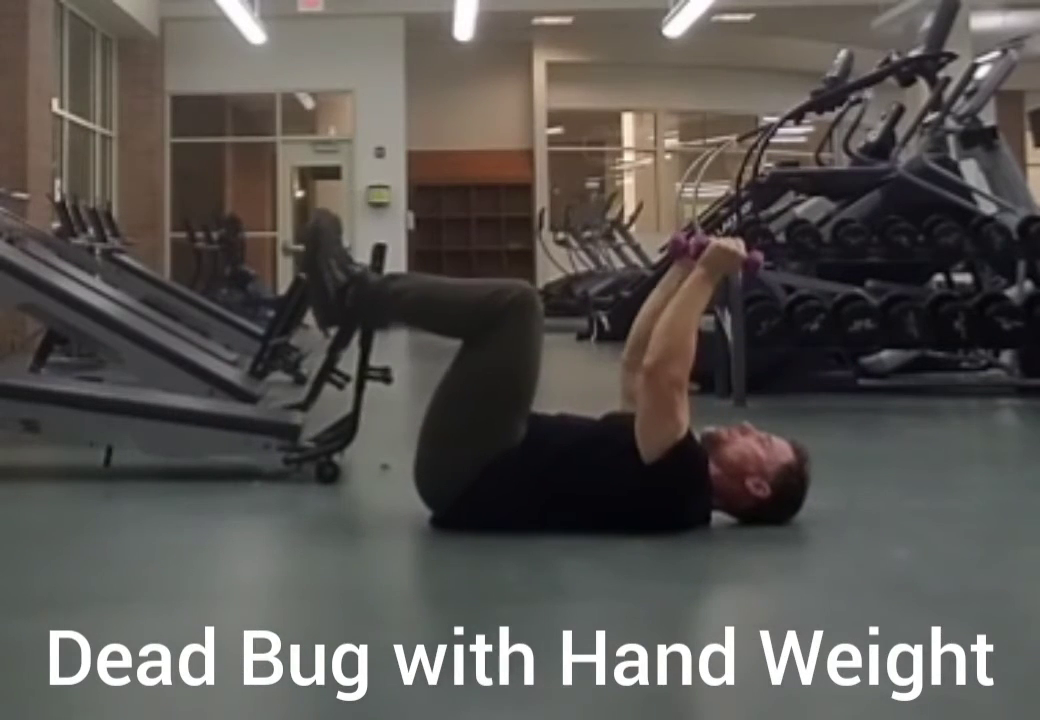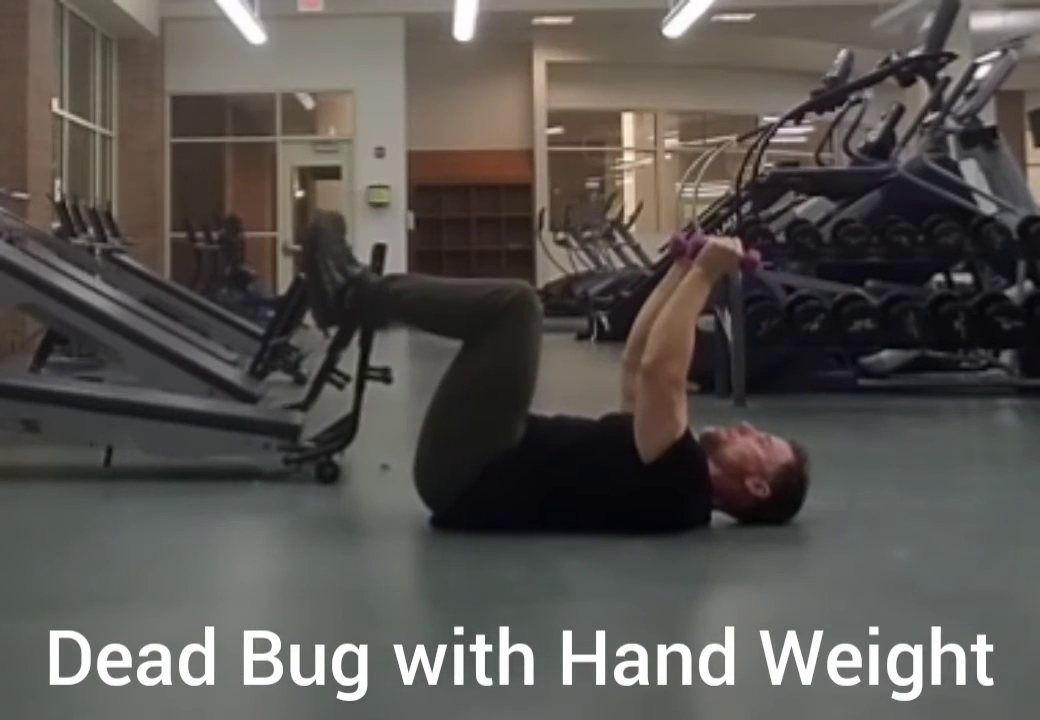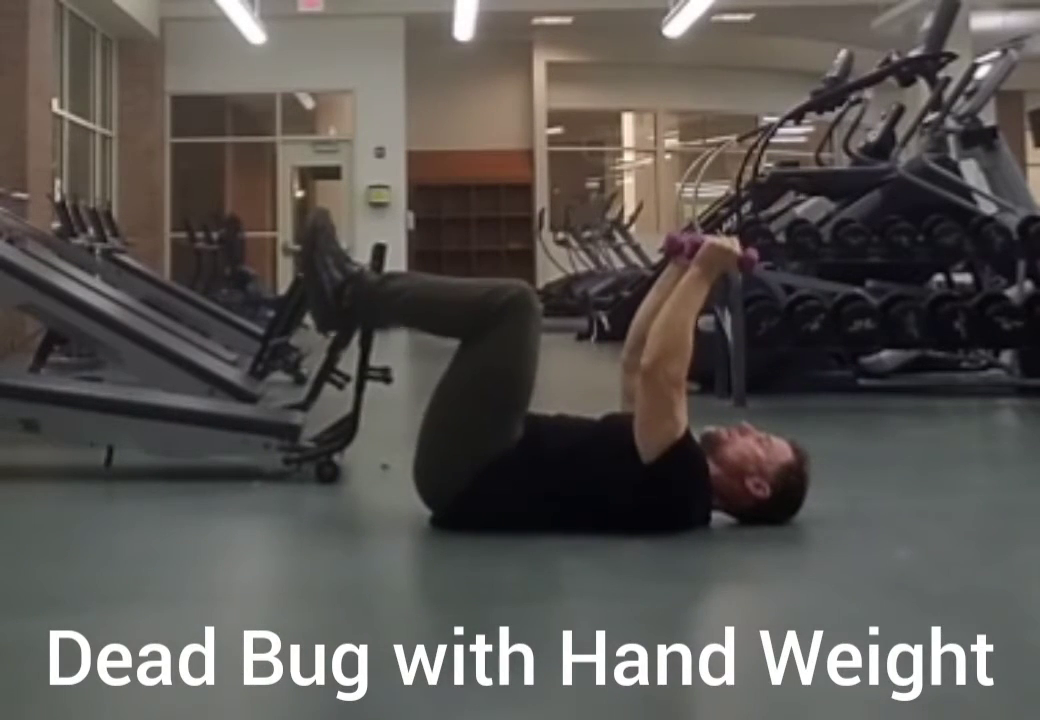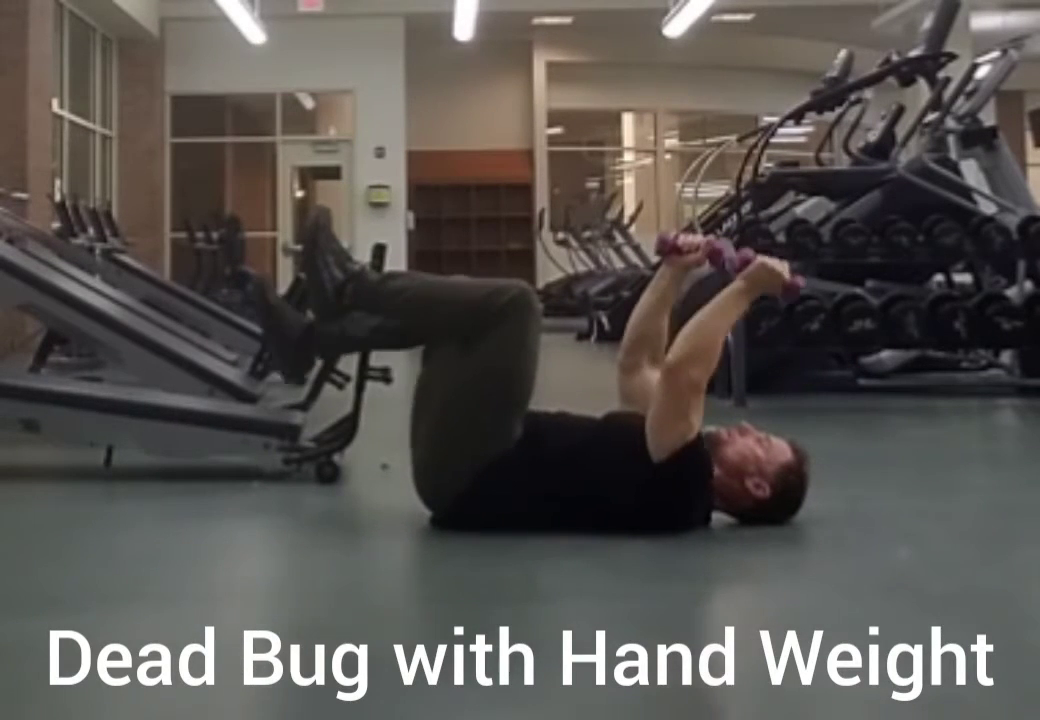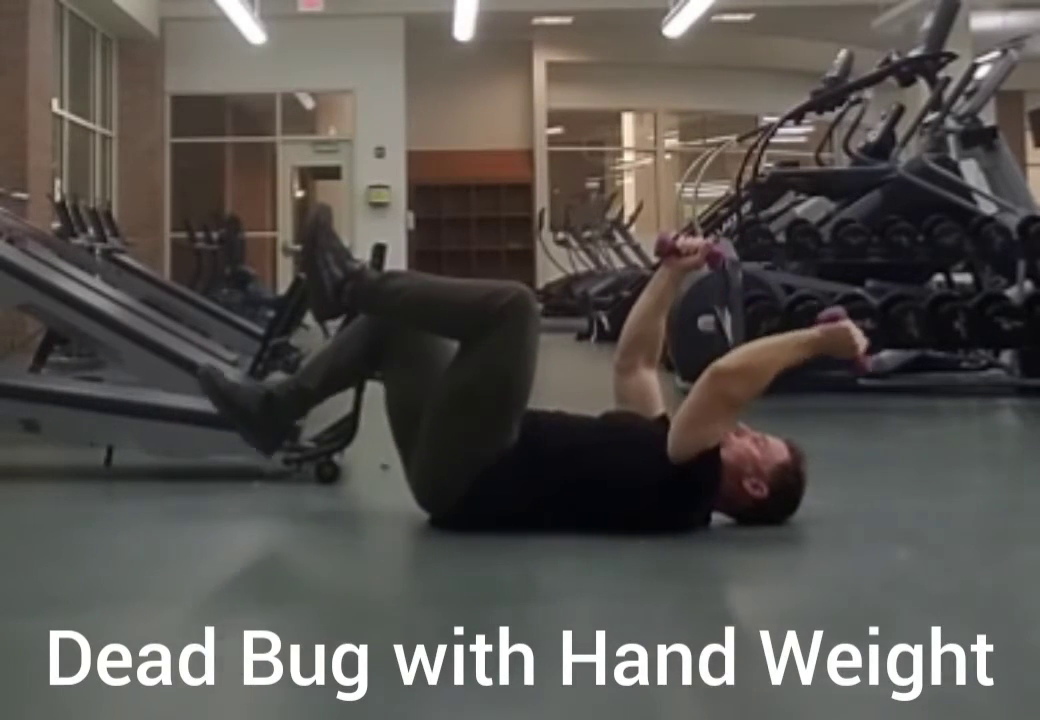
dt=0.3s
person 1, frame 1
left shoulder: (680, 486)
right shoulder: (675, 461)
left elbow: (663, 374)
right elbow: (637, 362)
left wrist: (707, 277)
right wrist: (683, 269)
left hip: (468, 479)
right hip: (481, 472)
left knee: (515, 304)
right knee: (511, 309)
left ankle: (354, 294)
right ankle: (358, 293)
person 1, frame 2
left shoulder: (680, 485)
right shoulder: (675, 461)
left elbow: (661, 373)
right elbow: (637, 361)
left wrist: (704, 275)
right wrist: (683, 269)
left hip: (469, 480)
right hip: (479, 471)
left knee: (514, 303)
right knee: (506, 311)
left ankle: (353, 294)
right ankle: (354, 294)
person 1, frame 3
left shoulder: (680, 485)
right shoulder: (672, 457)
left elbow: (658, 373)
right elbow: (636, 361)
left wrist: (702, 274)
right wrist: (679, 269)
left hip: (467, 479)
right hip: (478, 470)
left knee: (511, 303)
right knee: (499, 311)
left ankle: (353, 292)
right ankle: (350, 301)
person 1, frame 4
left shoulder: (681, 487)
right shoulder: (670, 454)
left elbow: (681, 371)
right elbow: (638, 360)
left wrist: (744, 288)
right wrist: (674, 271)
left hip: (469, 479)
right hip: (468, 468)
left knee: (513, 302)
right knee: (443, 311)
left ankle: (350, 291)
right ankle: (307, 338)
person 1, frame 5
left shoulder: (685, 487)
right shoulder: (665, 450)
left elbow: (724, 382)
right elbow: (633, 360)
left wrist: (816, 340)
right wrist: (672, 273)
left hip: (466, 481)
right hip: (465, 471)
left knee: (511, 305)
right knee: (393, 321)
left ankle: (352, 285)
right ankle: (277, 410)
